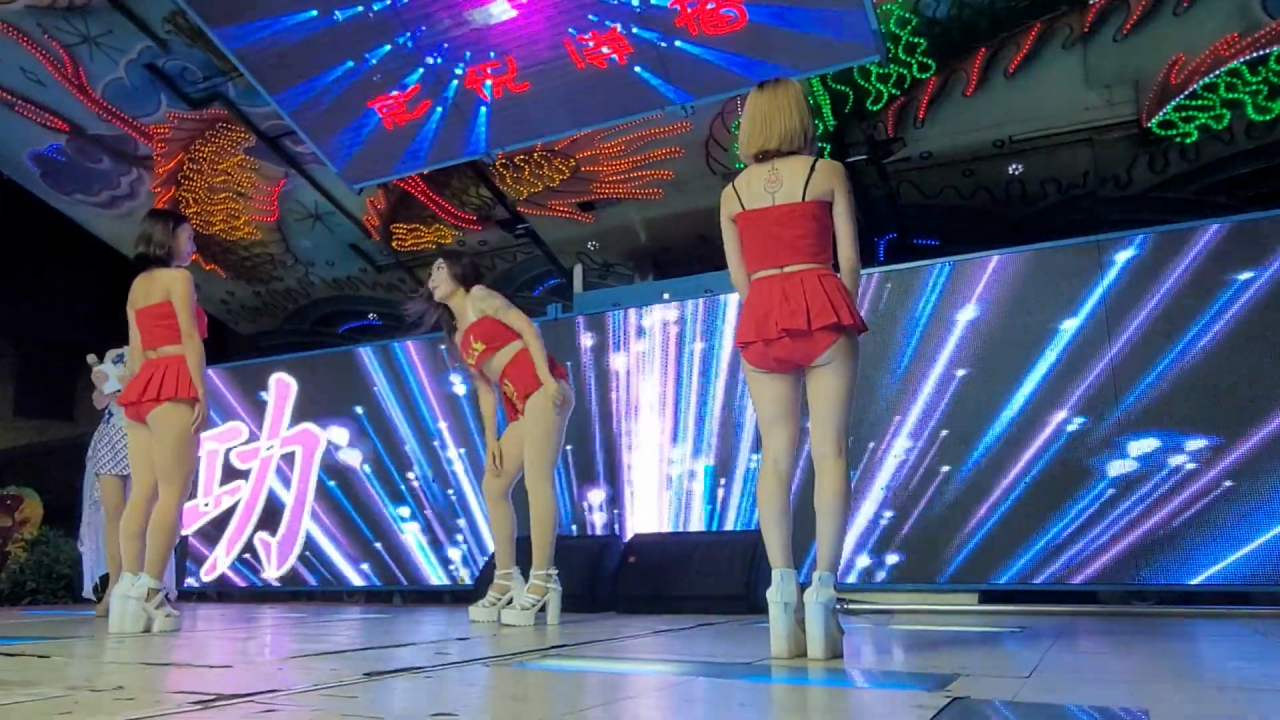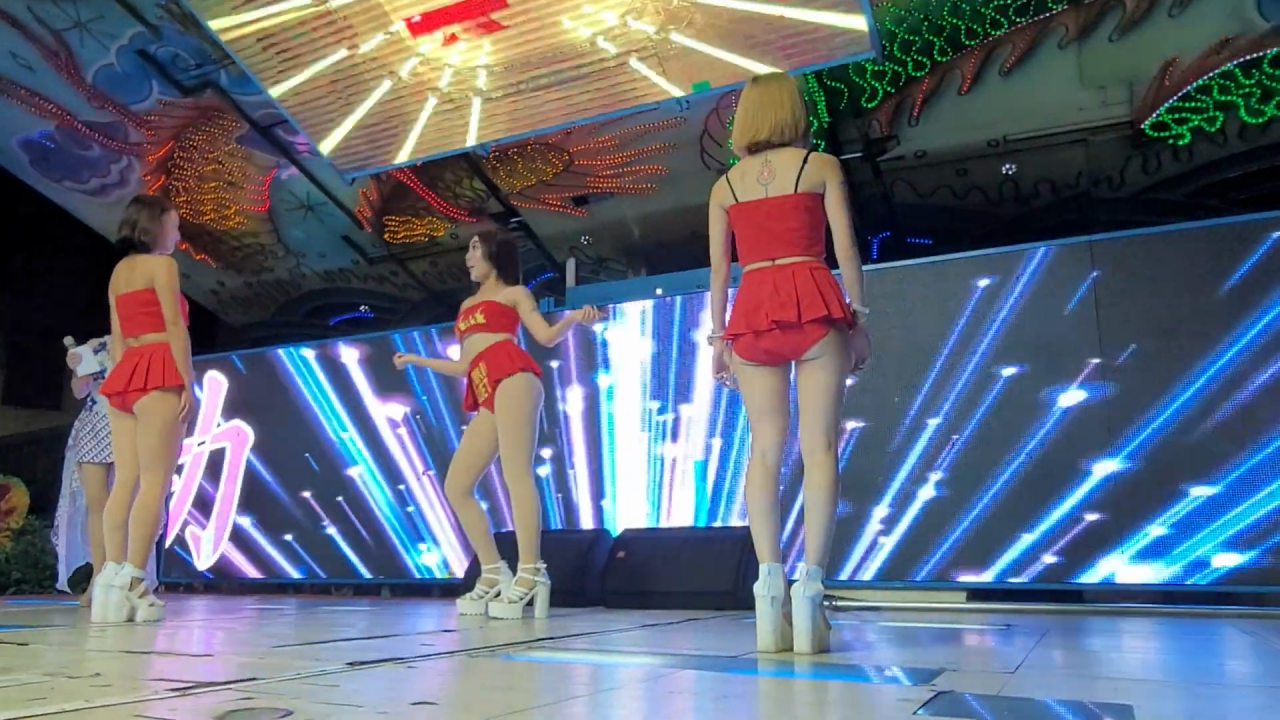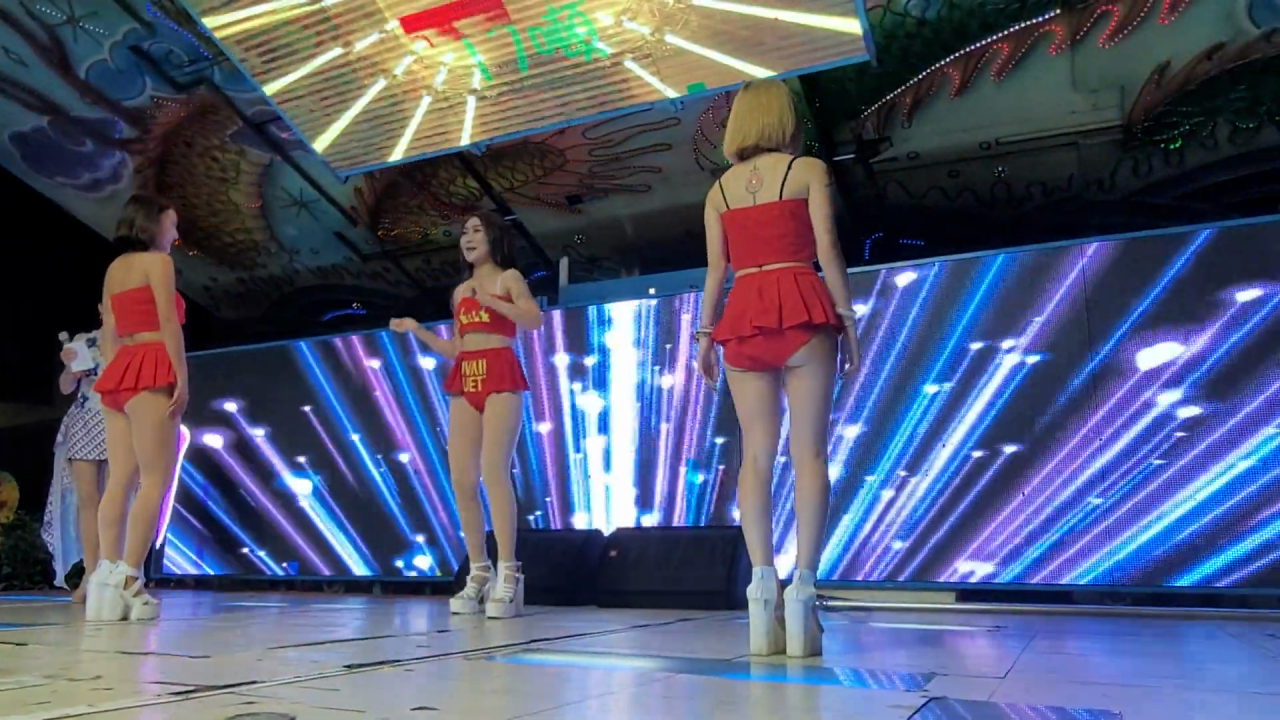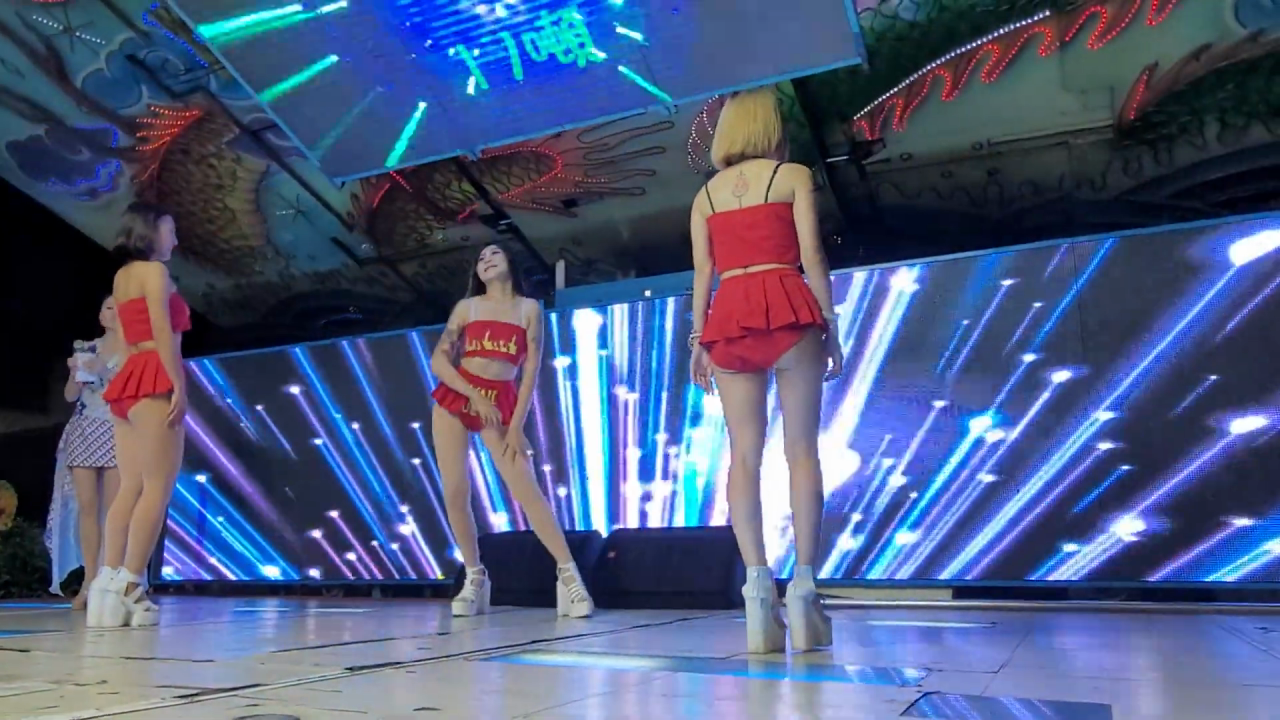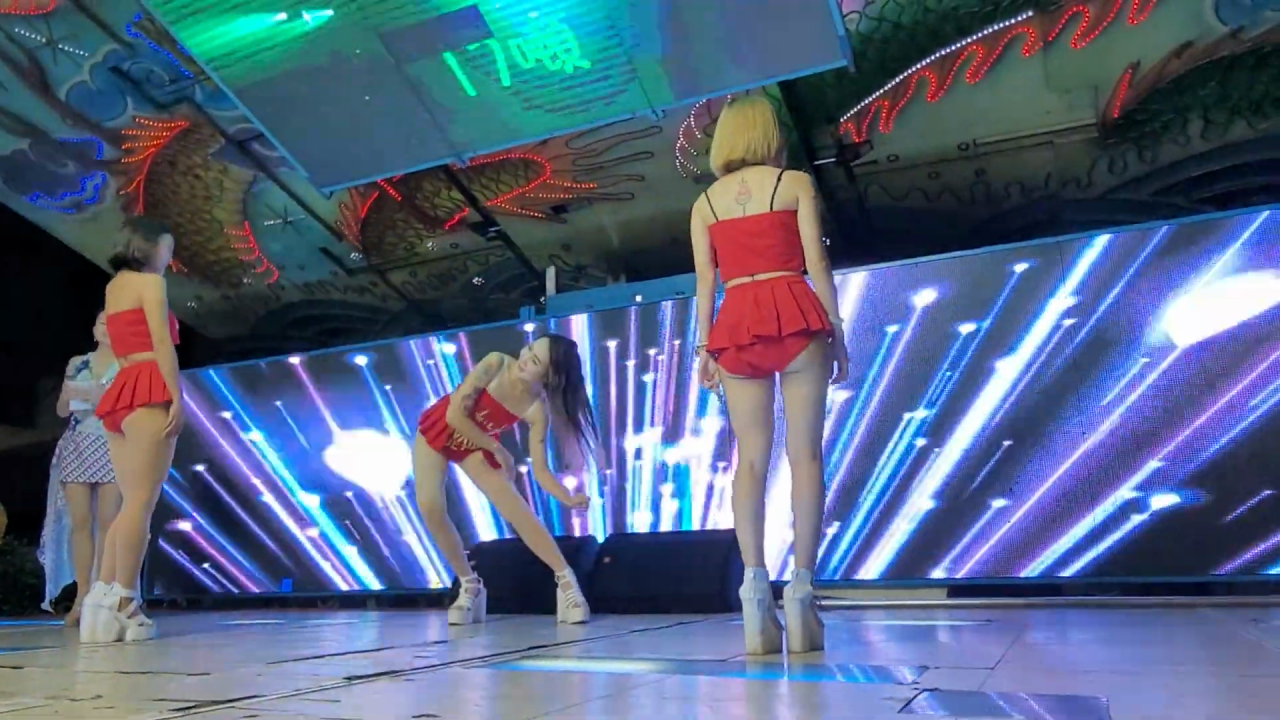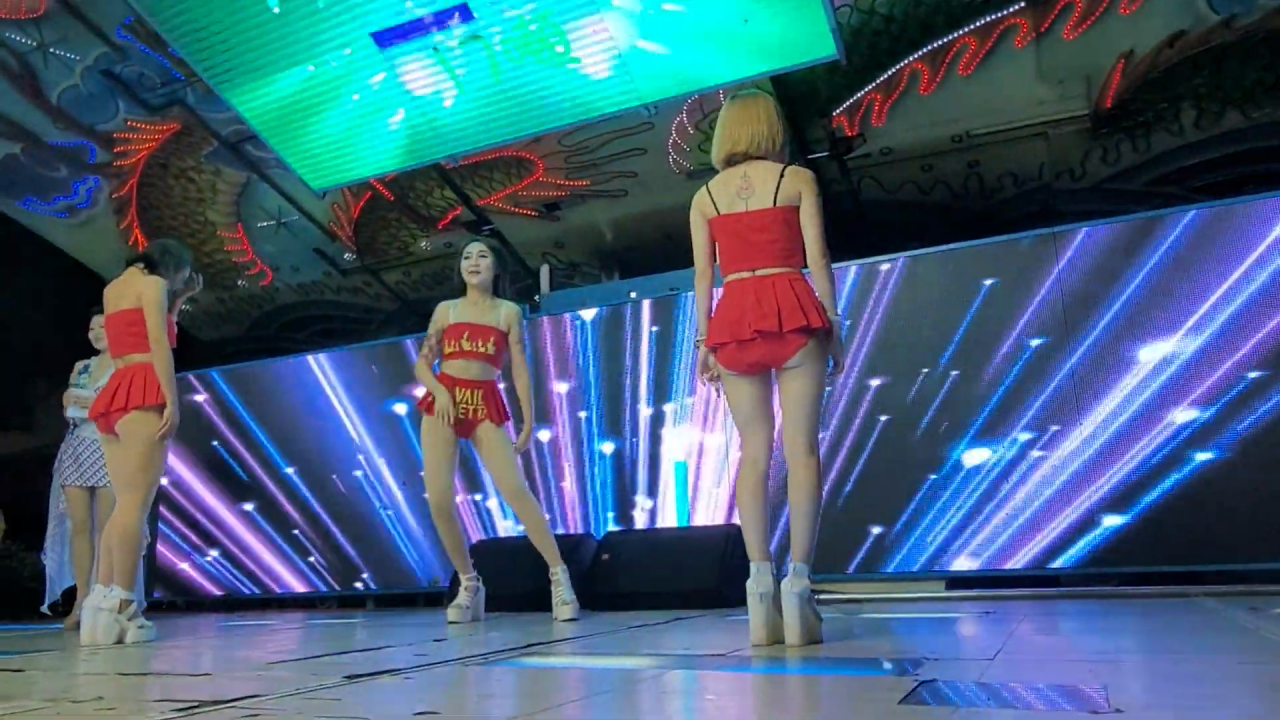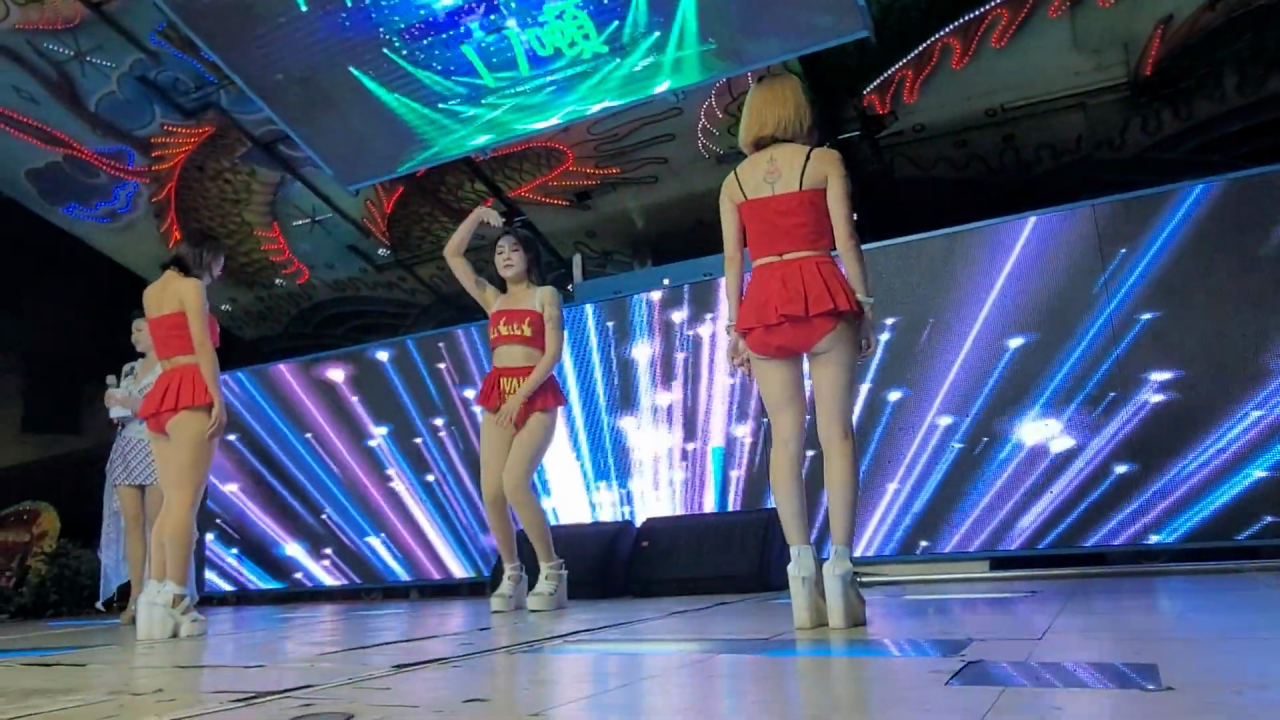
dt=0.7s
person 1, frame 1
left shoulder: (732, 191)
right shoulder: (827, 172)
left elbow: (739, 275)
right elbow: (849, 260)
right wrist: (846, 322)
left hip: (761, 320)
right hip: (820, 309)
left knee: (776, 456)
right knee: (830, 451)
left ankle: (783, 591)
right ankle: (822, 588)
person 1, frame 2
left shoulder: (725, 184)
right shoulder: (821, 166)
left elbow: (718, 267)
right elbow: (846, 248)
left wrist: (719, 335)
right wrist: (858, 319)
left hip: (752, 312)
right hip: (813, 305)
left knee: (764, 450)
right knee: (818, 446)
left ankle: (770, 585)
right ankle: (811, 583)
person 1, frame 3
left shoulder: (720, 188)
right shoulder: (809, 170)
left elbow: (715, 268)
right elbow: (828, 252)
left wrist: (705, 334)
right wrist: (847, 319)
left hip: (743, 318)
right hip: (800, 310)
left knee: (756, 455)
right knee: (808, 453)
left ankle: (763, 590)
right ankle: (802, 587)
person 1, frame 4
left shoulder: (705, 194)
right shoulder: (794, 176)
left elbow: (702, 272)
right elbow: (811, 256)
left wrist: (698, 339)
right wrist: (829, 325)
left hip: (729, 319)
right hip: (786, 312)
left knee: (744, 455)
right knee: (801, 450)
left ankle: (758, 591)
right ankle: (802, 583)
person 1, frame 5
left shoulder: (705, 202)
right shoulder: (796, 183)
left elbow: (705, 280)
right elbow: (817, 261)
left wrist: (705, 347)
right wrist: (836, 330)
left hip: (736, 326)
right hip: (794, 317)
left knee: (751, 458)
right knee: (804, 454)
left ankle: (756, 586)
right ankle: (800, 589)
person 1, frame 6
left shoulder: (705, 195)
right shoulder: (798, 179)
left elbow: (703, 274)
right elbow: (817, 257)
left wrist: (704, 341)
right wrist: (834, 323)
left hip: (733, 321)
right hip: (791, 312)
left knee: (754, 452)
right knee: (801, 449)
left ankle: (760, 583)
right ankle: (797, 581)
person 1, frame 7
left shoulder: (734, 180)
right shoulder: (825, 160)
left elbow: (732, 260)
right elbow: (846, 239)
left wrist: (735, 327)
right wrist: (865, 306)
left hip: (763, 305)
right hip: (820, 295)
left knee: (786, 437)
right knee: (835, 431)
left ankle: (801, 566)
right ankle: (839, 565)
person 2, frame 1
left shoulder: (137, 285)
right shoulder: (178, 277)
left elbow: (135, 349)
right elbow: (190, 336)
left wrist: (140, 390)
right wrist: (201, 393)
left hip: (141, 389)
right hip: (172, 385)
left knee: (143, 493)
right knee: (172, 492)
left ankle: (130, 588)
right ankle: (148, 593)
person 2, frame 2
left shoulder: (119, 271)
right shoulder: (161, 264)
left elbow: (117, 335)
right elbow: (174, 325)
left wrist: (124, 377)
right wrist: (188, 381)
left hip: (125, 377)
right hip: (158, 375)
left knee: (125, 481)
right knee: (155, 481)
left ankle: (113, 578)
right ankle: (132, 582)
person 2, frame 3
left shoulder: (114, 268)
right shoulder: (158, 262)
left elbow: (109, 331)
right elbow: (169, 323)
left wrist: (117, 372)
right wrist: (182, 378)
left hip: (118, 376)
right hip: (150, 373)
left knee: (120, 481)
right knee: (155, 480)
left ankle: (108, 576)
right ankle: (126, 582)
person 2, frame 4
left shoulder: (123, 275)
right shoulder: (154, 270)
right elbow: (162, 331)
right wrist: (179, 385)
left hip: (129, 382)
right hip: (154, 380)
left knee: (131, 487)
right knee: (158, 487)
left ankle: (109, 584)
right ankle: (128, 588)
person 2, frame 5
left shoulder: (114, 285)
right shoulder: (150, 281)
right elbow: (161, 342)
right wrist: (177, 396)
left hip: (120, 394)
right hip: (148, 393)
left knee: (131, 503)
right knee: (141, 502)
left ankle: (103, 597)
right ankle: (120, 605)
person 2, frame 6
left shoulder: (114, 287)
right shoulder: (153, 282)
right elbow: (159, 343)
left wrist: (179, 299)
right wrist: (172, 399)
left hip: (115, 396)
right hip: (142, 395)
left knee: (125, 505)
right knee: (135, 504)
left ankle: (102, 602)
right ankle: (121, 606)
person 2, frame 7
left shoulder: (153, 291)
right shoulder: (190, 286)
right elbow: (202, 344)
right wrist: (218, 399)
left hip: (162, 397)
right hip: (190, 394)
left knee: (172, 503)
right knee: (185, 501)
left ankle: (155, 596)
right ankle: (174, 601)
person 3, frame 1
left shoulder: (480, 297)
right shoulder: (458, 337)
left elbow: (528, 328)
right elbow: (486, 390)
left wrist: (547, 374)
right wrist: (492, 439)
left hip: (543, 386)
right hip: (523, 402)
left knee: (537, 480)
right knee: (493, 486)
left ankle: (542, 581)
right ankle: (507, 581)
person 3, frame 2
left shoulder: (514, 293)
right shoulder: (467, 304)
left elbow: (545, 335)
left wrist: (572, 319)
right wrist: (418, 360)
left hip: (513, 378)
right hip: (486, 398)
left knee: (516, 473)
right knee: (456, 487)
left ankle: (530, 574)
right ankle: (494, 574)
person 3, frame 3
left shoulder: (508, 277)
right shoulder: (459, 290)
left elbow: (533, 318)
left wrist: (492, 301)
right wrist: (415, 330)
left hip: (501, 379)
right hip: (463, 384)
left knee: (493, 471)
right knee: (461, 479)
left ankle: (508, 573)
right ankle: (480, 570)
person 3, frame 4
left shoulder: (529, 308)
right shoulder: (466, 307)
left elbow: (531, 371)
right elbow: (438, 360)
left wrist: (517, 425)
right wrist: (473, 395)
left hip: (503, 405)
right hip: (455, 399)
left knee: (526, 489)
right knee: (455, 491)
left ankle: (568, 574)
right ankle: (475, 577)
person 3, frame 5
left shoulder: (538, 409)
right shoulder: (495, 363)
left elbow: (540, 468)
right elbow: (455, 414)
left wrist: (567, 498)
right wrist: (497, 448)
left hip: (477, 444)
right hip: (438, 429)
left knee: (517, 511)
right knee: (430, 507)
left ankle: (566, 581)
right ankle: (470, 587)
person 3, frame 6
left shoulder: (509, 312)
right shoulder: (445, 310)
left elbow: (520, 369)
right elbow: (422, 362)
left wrist: (528, 422)
right wrist: (440, 394)
left hip: (487, 406)
right hip: (441, 404)
left knee: (516, 489)
right knee: (439, 500)
left ankle: (559, 576)
right ankle: (469, 585)
person 3, frame 7
left shoulder: (546, 295)
right shoulder: (491, 299)
left elbow: (554, 351)
right elbow: (452, 254)
left wrist: (518, 394)
right wrist: (475, 218)
left hip: (538, 397)
right hip: (498, 396)
left knee: (515, 482)
right knee: (491, 491)
left ankle: (552, 573)
right ankle: (512, 575)
person 4, frame 1
right shoulder: (112, 357)
right elbow: (99, 403)
right wrist: (98, 385)
right hip: (111, 438)
right knee: (111, 513)
right ankle: (112, 586)
person 4, frame 2
right shoulder: (94, 346)
right elbow: (80, 392)
right wrist: (77, 369)
right hip: (93, 428)
right knee: (94, 502)
right ankle: (98, 575)
person 4, frame 3
right shoulder: (82, 340)
right elbow: (66, 387)
right wrist: (69, 365)
right hip: (84, 425)
right knee: (85, 499)
right ankle: (89, 573)
person 4, frame 4
right shoulder: (84, 349)
right elbow: (70, 395)
left wrist: (105, 372)
right wrist: (76, 372)
left hip: (117, 431)
right hip: (84, 432)
right knee: (86, 506)
right ankle: (89, 580)
person 4, frame 5
right shoulder: (76, 363)
right elbow: (61, 409)
left wrist: (99, 396)
right wrist: (70, 395)
left hip: (111, 446)
right hip: (76, 447)
left knee: (107, 522)
right knee: (78, 521)
right ankle: (81, 597)
person 4, frame 6
right shoulder: (80, 367)
right wrist: (68, 403)
right hip: (76, 450)
left knee: (106, 527)
right knee: (78, 525)
right ankle: (81, 600)
person 4, frame 7
right shoulder: (128, 370)
left wrist: (139, 404)
right wrist: (113, 404)
left hip: (155, 448)
right hip: (126, 450)
left knee: (156, 523)
right knee: (130, 522)
right ankle: (135, 596)
